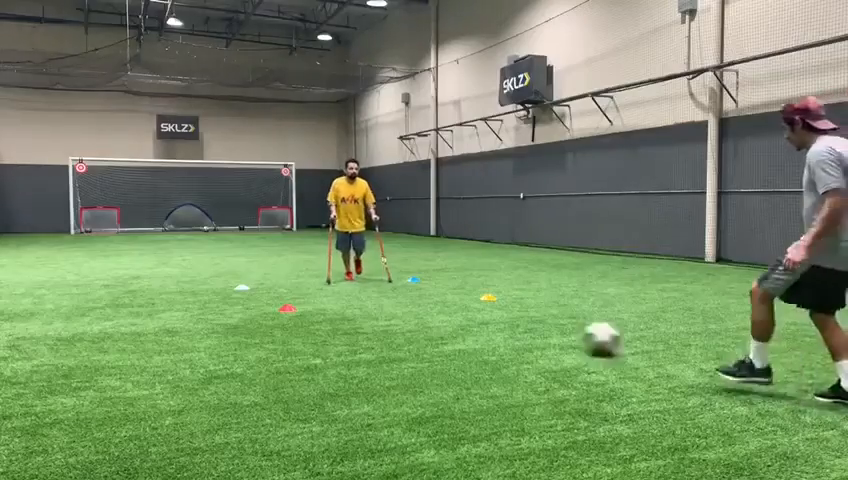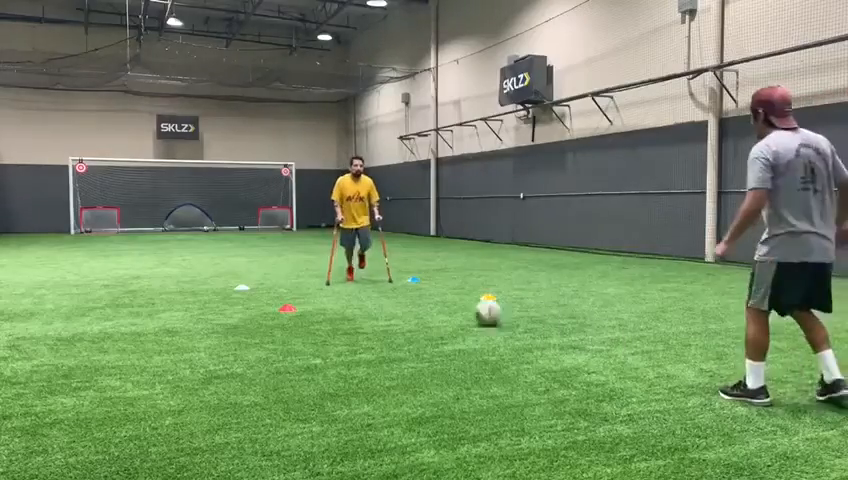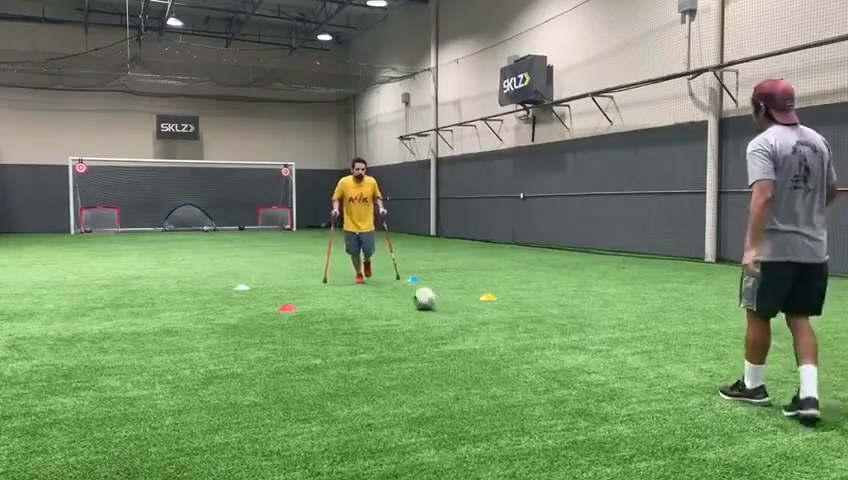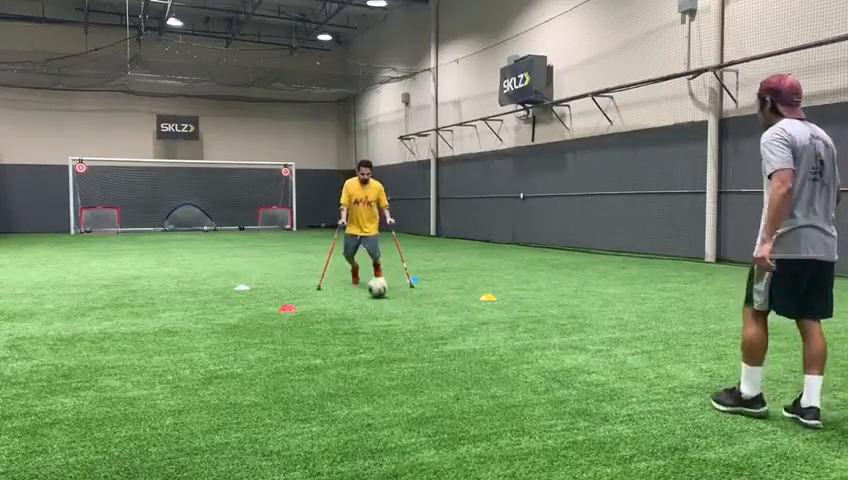
dt=0.3s
person 1, frame 1
left shoulder: (821, 151)
left wrist: (806, 246)
left hip: (822, 251)
left knee: (761, 292)
right knee: (822, 314)
left ankle: (758, 365)
person 1, frame 2
left shoulder: (764, 149)
right shoulder: (822, 142)
left elbow: (755, 202)
left wrist: (727, 241)
left hip: (782, 249)
right hip: (822, 248)
left knee: (756, 311)
right knee: (805, 313)
left ankle: (754, 386)
person 1, frame 3
left shoulder: (763, 143)
right shoulder: (818, 141)
left elbow: (763, 195)
right elbow: (830, 192)
left wrist: (750, 247)
left hip: (772, 248)
right hip: (813, 248)
left knee: (757, 316)
right knee: (799, 319)
left ankle: (753, 386)
right ankle: (808, 395)
person 1, frame 4
left shoulder: (776, 134)
right shoulder: (823, 138)
left elbow: (783, 187)
right elbow: (835, 192)
left wrist: (765, 240)
left hip: (787, 246)
right hip: (824, 246)
left knee: (754, 313)
right knee: (810, 322)
left ankle: (749, 393)
right ankle: (810, 405)
person 2, frame 1
left shoulder: (363, 184)
right shoulder: (337, 183)
left elbow: (370, 202)
right elbow: (331, 201)
left wrist: (373, 214)
right wrist: (333, 212)
left hip: (358, 225)
right hip: (342, 225)
left knee: (359, 249)
right knee: (344, 250)
left ankle: (357, 259)
right ankle: (348, 271)
person 2, frame 2
left shoulder: (368, 181)
right shoulder: (342, 181)
left elbow: (374, 200)
right elbow: (336, 200)
left wrist: (376, 214)
right wrist: (339, 214)
left hip: (363, 221)
right hip: (347, 222)
left knee: (366, 245)
right knee: (348, 247)
left ankle: (361, 254)
right ankle: (350, 267)
person 2, frame 3
left shoulder: (371, 182)
right shoulder: (344, 182)
left elbow: (377, 196)
right elbow: (336, 197)
left wrist: (381, 208)
right wrist: (335, 209)
left hip: (367, 225)
right hip: (350, 226)
left knee: (368, 250)
right knee: (354, 252)
left ankle: (366, 262)
right ankle: (359, 274)
person 2, frame 4
left shoulder: (377, 186)
right shoulder: (349, 184)
left elbow: (383, 205)
right elbow: (344, 204)
left wrist: (388, 218)
right wrist: (343, 219)
left hip: (371, 229)
right hip: (352, 229)
left knee: (374, 255)
right knee: (348, 255)
left ankle: (377, 264)
right ankle: (355, 268)
